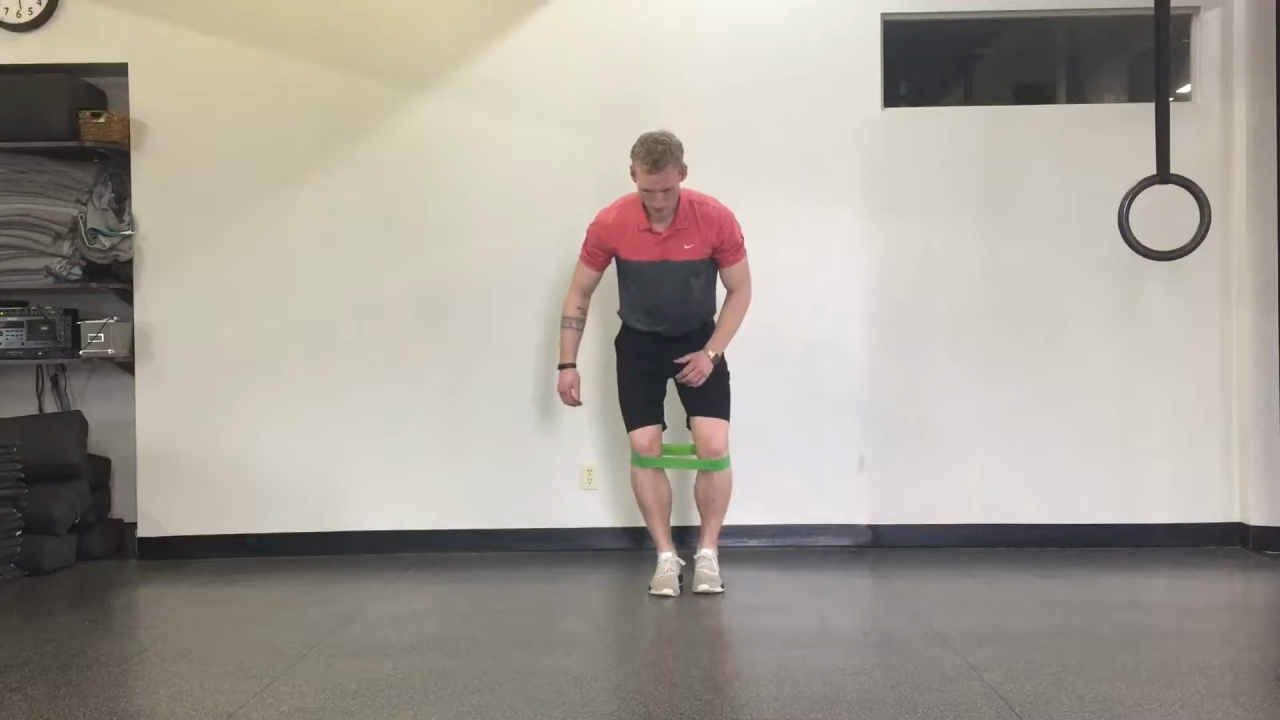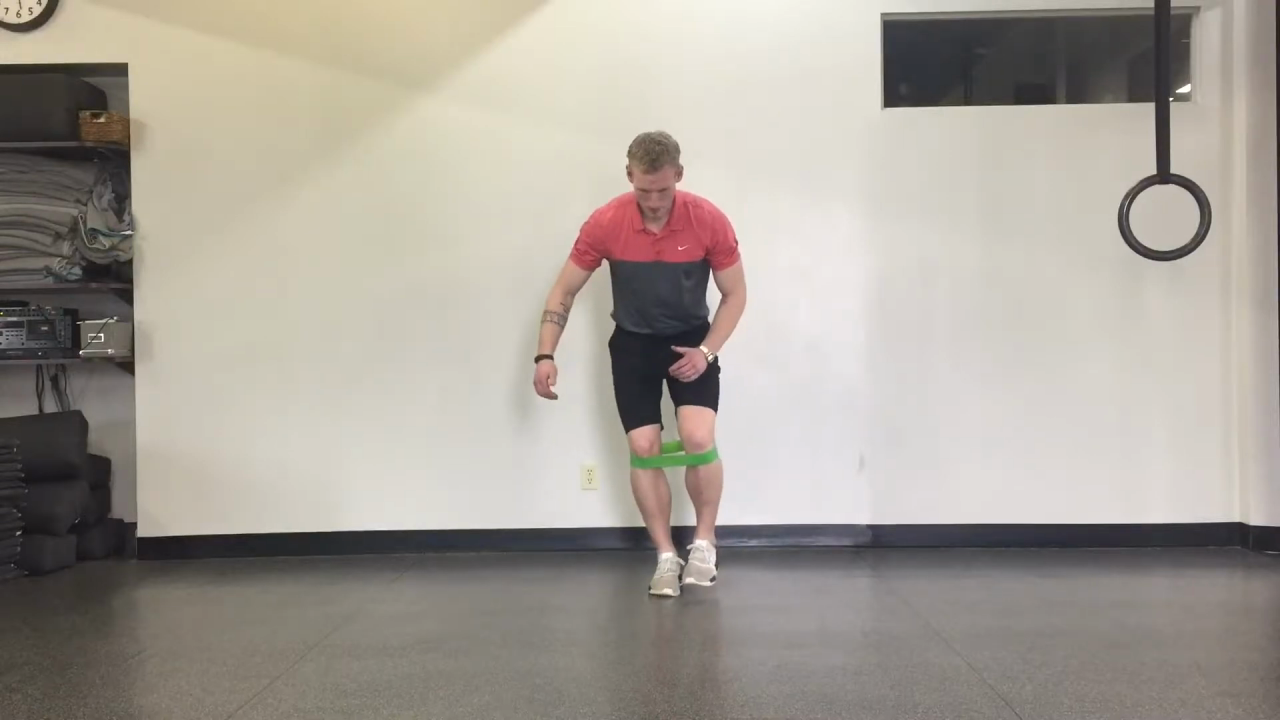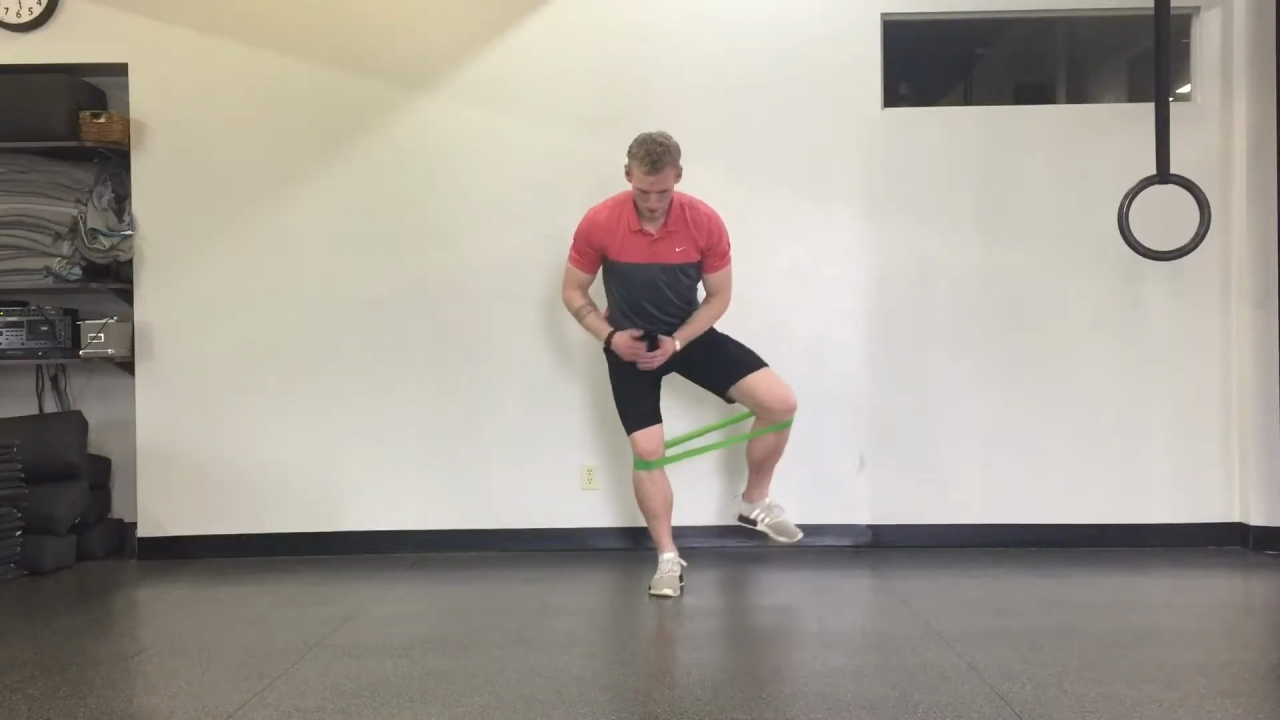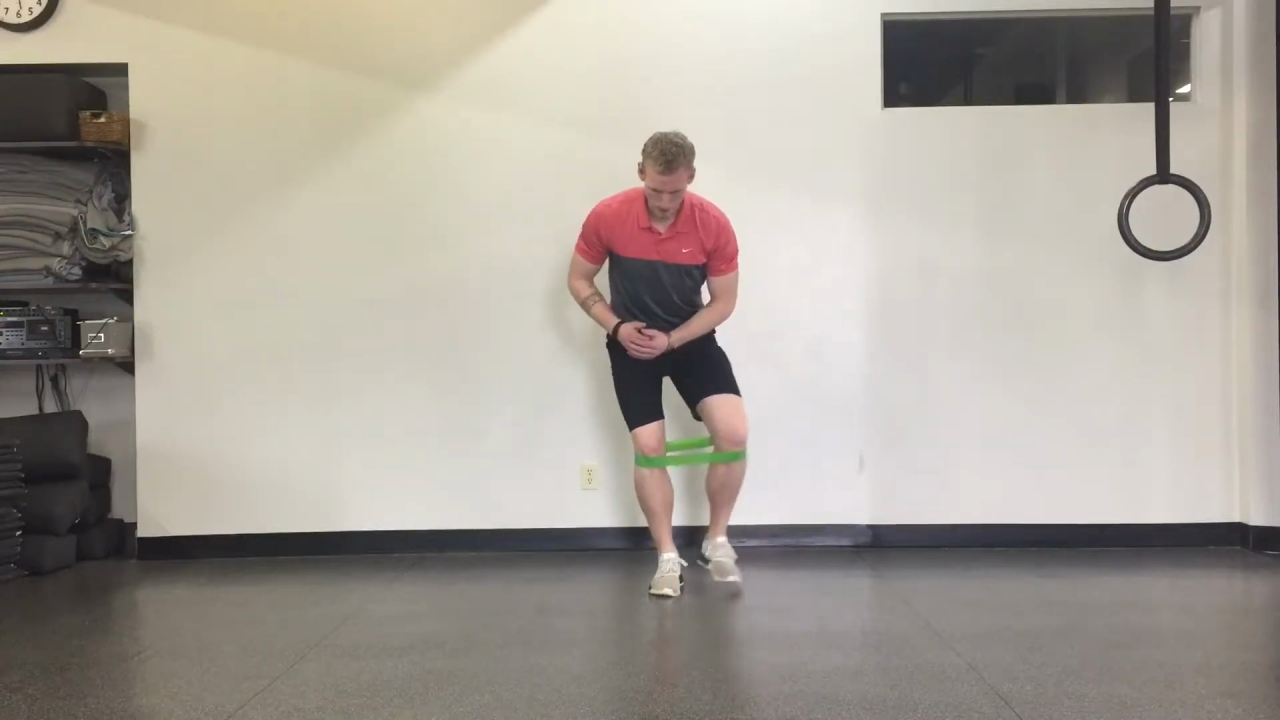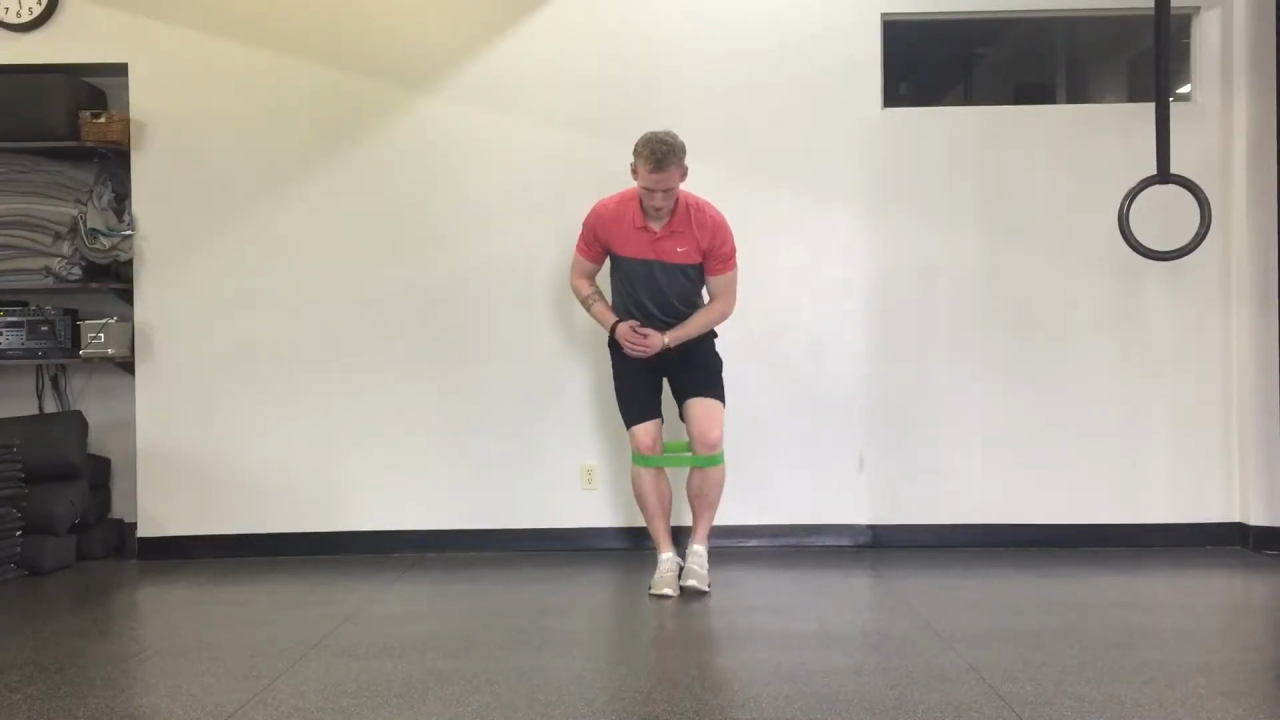
dt=0.7s
person 1, frame 1
left shoulder: (716, 219)
right shoulder: (609, 224)
left elbow: (740, 291)
right elbow: (579, 295)
left wrist: (712, 352)
right wrist: (567, 364)
left hip: (698, 340)
right hip: (638, 343)
left knee: (713, 446)
right knee: (644, 447)
left ankle: (707, 553)
right ankle: (666, 557)
person 1, frame 2
left shoulder: (710, 221)
right shoulder: (604, 224)
left elbow: (735, 294)
right elbow: (564, 291)
left wrist: (707, 351)
right wrist: (545, 355)
left hip: (691, 339)
right hip: (633, 343)
left knee: (698, 439)
right knee: (643, 448)
left ankle: (703, 542)
right ankle: (666, 557)
person 1, frame 3
left shoulder: (705, 222)
right shoulder: (598, 223)
left elbow: (719, 297)
right elbow: (572, 291)
left wrist: (676, 343)
right wrist: (608, 336)
left hip: (690, 332)
right hip: (630, 341)
left knee: (780, 402)
right knee: (647, 450)
left ankle: (755, 502)
right ankle: (668, 558)
person 1, frame 4
left shoulder: (714, 223)
right shoulder: (607, 216)
left elbow: (723, 301)
right elbow: (579, 280)
left wrist: (670, 340)
right wrist: (617, 327)
left hip: (691, 338)
right hip: (631, 342)
left knee: (733, 433)
right knee: (649, 447)
left ankle: (716, 541)
right ankle: (668, 558)
person 1, frame 5
left shoulder: (710, 223)
right shoulder: (605, 216)
left elbow: (723, 302)
right elbow: (581, 278)
left wrist: (666, 339)
right wrist: (614, 325)
left hip: (690, 340)
right hip: (632, 343)
left knee: (708, 440)
right knee: (646, 445)
left ankle: (698, 549)
right ankle: (665, 556)
